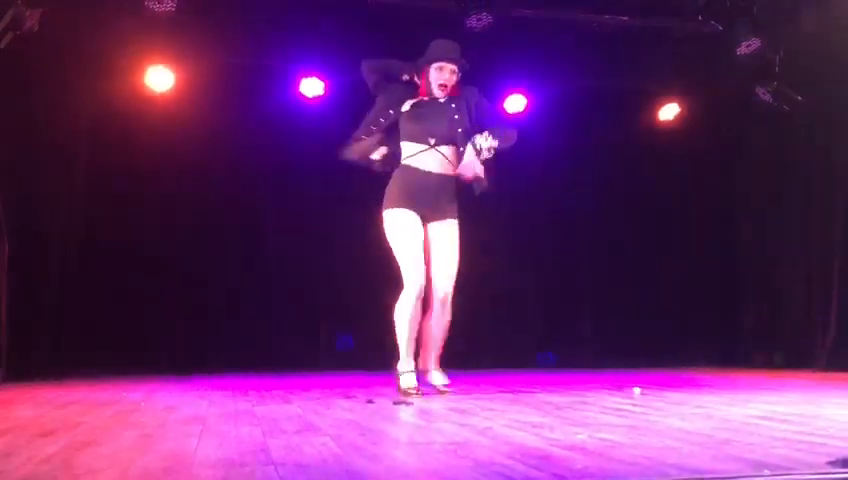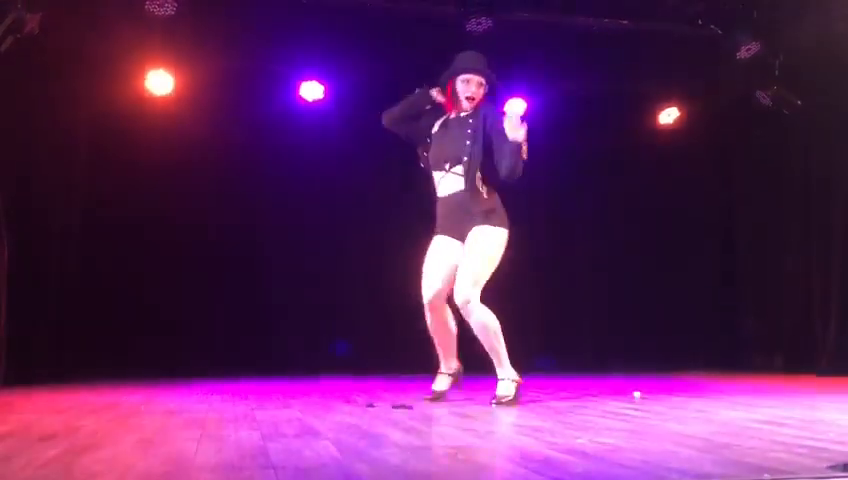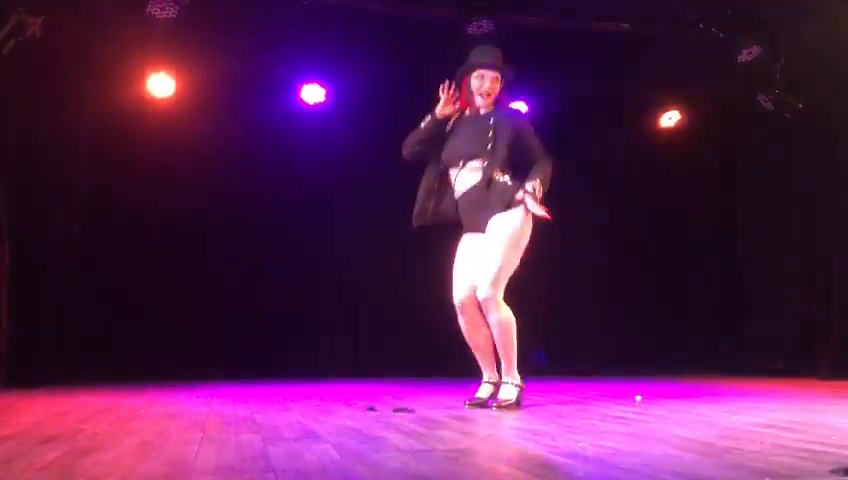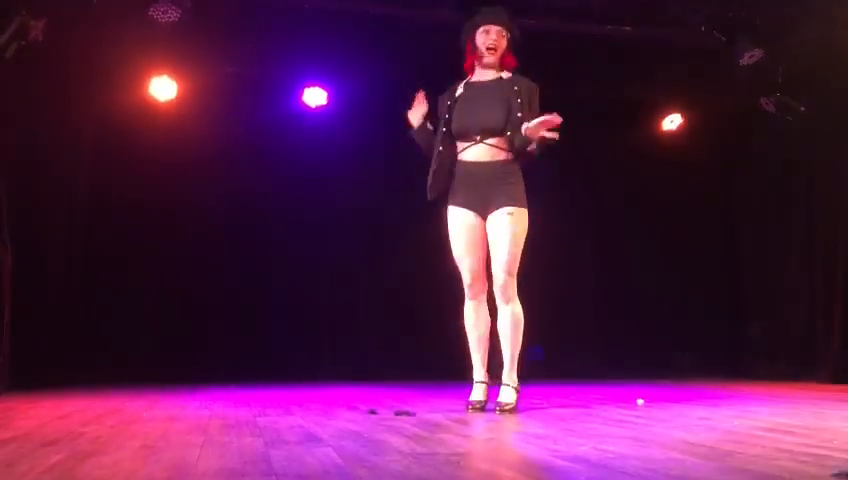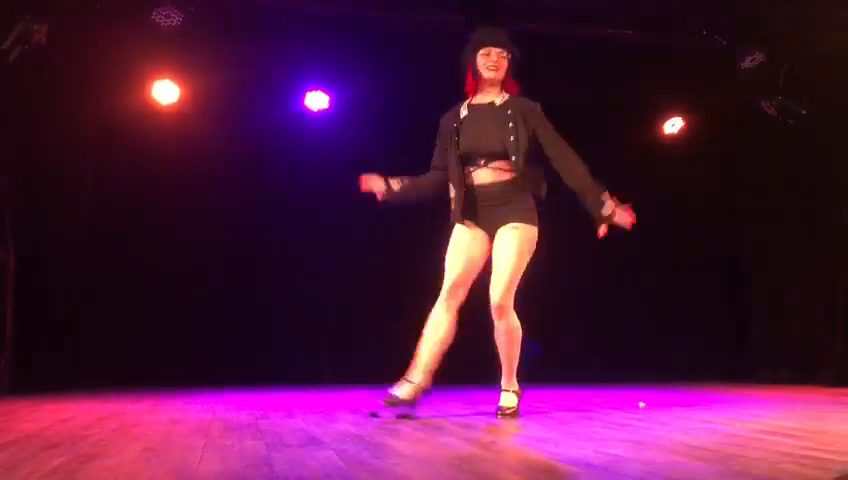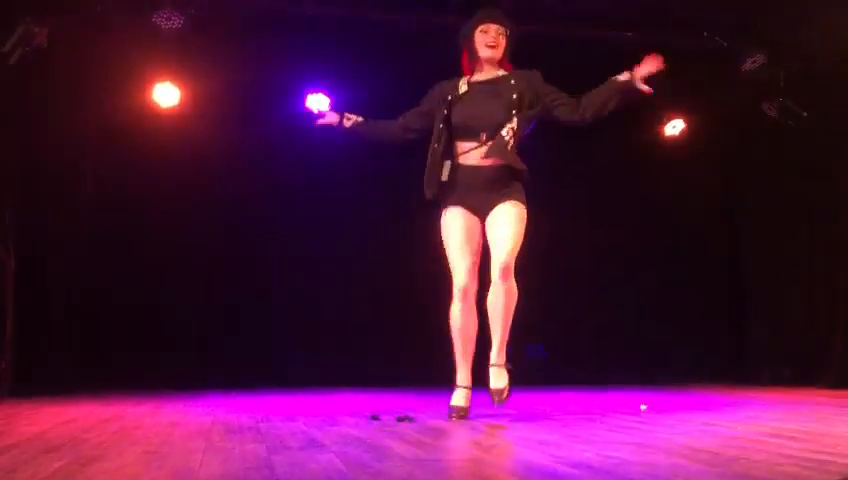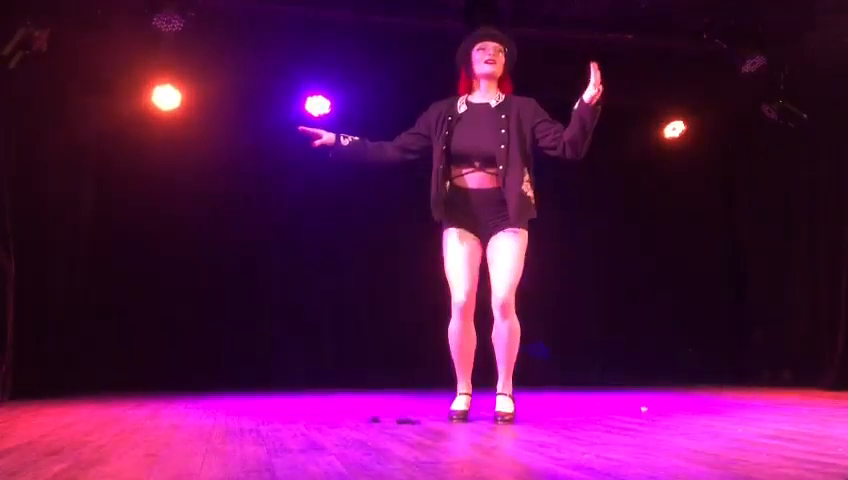
dt=0.3s
person 1, frame 1
left shoulder: (467, 102)
right shoulder: (404, 101)
left elbow: (507, 134)
right elbow: (370, 68)
left wrist: (480, 148)
right wrist: (409, 76)
left hip: (443, 202)
right hip: (404, 196)
left knee: (444, 291)
right knee: (415, 283)
left ankle: (430, 364)
right ankle: (406, 367)
person 1, frame 2
left shoulder: (489, 120)
right shoulder: (436, 122)
left elbow: (506, 171)
right elbow: (390, 120)
left wrist: (516, 143)
right wrist: (429, 97)
left hip: (484, 221)
right hip: (449, 227)
left knee: (466, 297)
right knee: (431, 295)
left ankle: (507, 375)
right ankle: (448, 368)
person 1, frame 3
left shoulder: (509, 118)
right shoulder: (452, 126)
left elbow: (541, 161)
right elbow: (410, 152)
left wrist: (531, 192)
right wrist: (437, 117)
left hip: (506, 212)
right hip: (472, 225)
left knee: (487, 293)
right knee: (463, 301)
left ankle: (511, 379)
right ankle: (490, 378)
person 1, frame 4
left shoulder: (520, 87)
right shoulder: (453, 96)
left elbow: (527, 147)
left wrist: (532, 136)
right wrist: (420, 127)
left hip: (506, 192)
right hip: (463, 195)
left knee: (504, 286)
right knee: (473, 287)
left ankle: (510, 382)
right ankle: (480, 381)
person 1, frame 5
left shoulder: (524, 108)
right shoulder: (454, 119)
left elbow: (562, 156)
right elbow: (441, 177)
left wrist: (603, 205)
right wrist: (390, 187)
left hip: (515, 211)
right hip: (472, 216)
left knee: (500, 301)
right knee: (450, 292)
left ankle: (510, 388)
right ankle: (416, 379)
person 1, frame 6
left shoulder: (525, 85)
right shoulder: (446, 92)
left elbow: (578, 111)
right elbow: (403, 128)
left wrist: (624, 82)
right wrist: (350, 121)
left hip: (504, 194)
right hip: (459, 197)
left knee: (503, 267)
right knee: (463, 285)
left ankle: (497, 363)
right ankle: (462, 384)
person 1, frame 7
left shoulder: (522, 109)
right shoulder: (444, 112)
left elbow: (568, 148)
right elbow: (396, 150)
left wrist: (588, 104)
right wrist: (340, 141)
left hip: (507, 217)
right hip: (460, 217)
left knee: (503, 302)
right knee: (462, 304)
left ankle: (504, 391)
right ankle: (463, 391)
